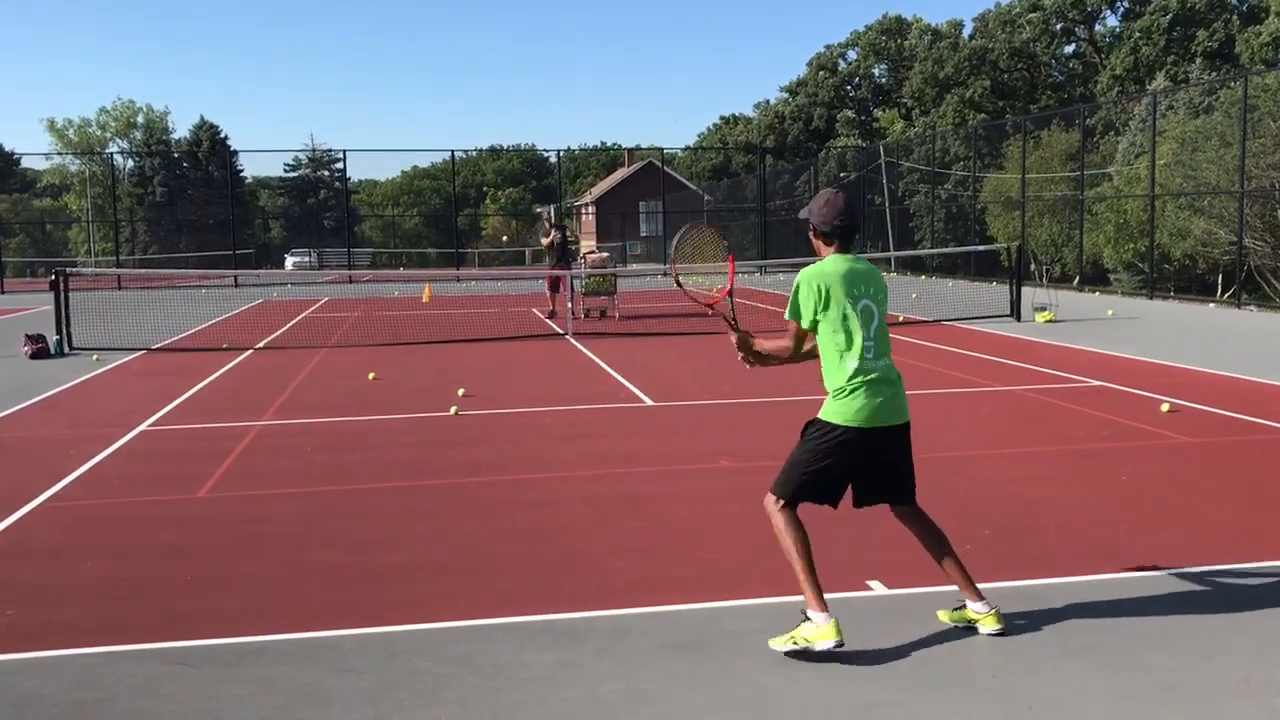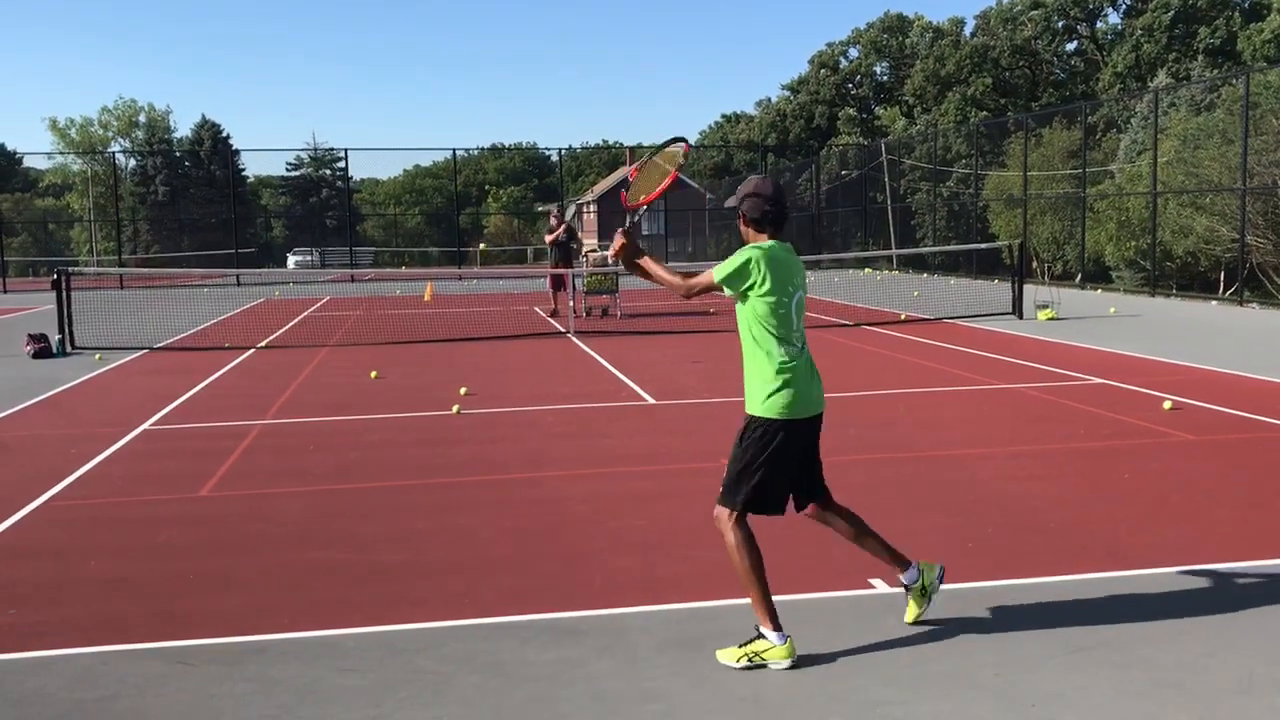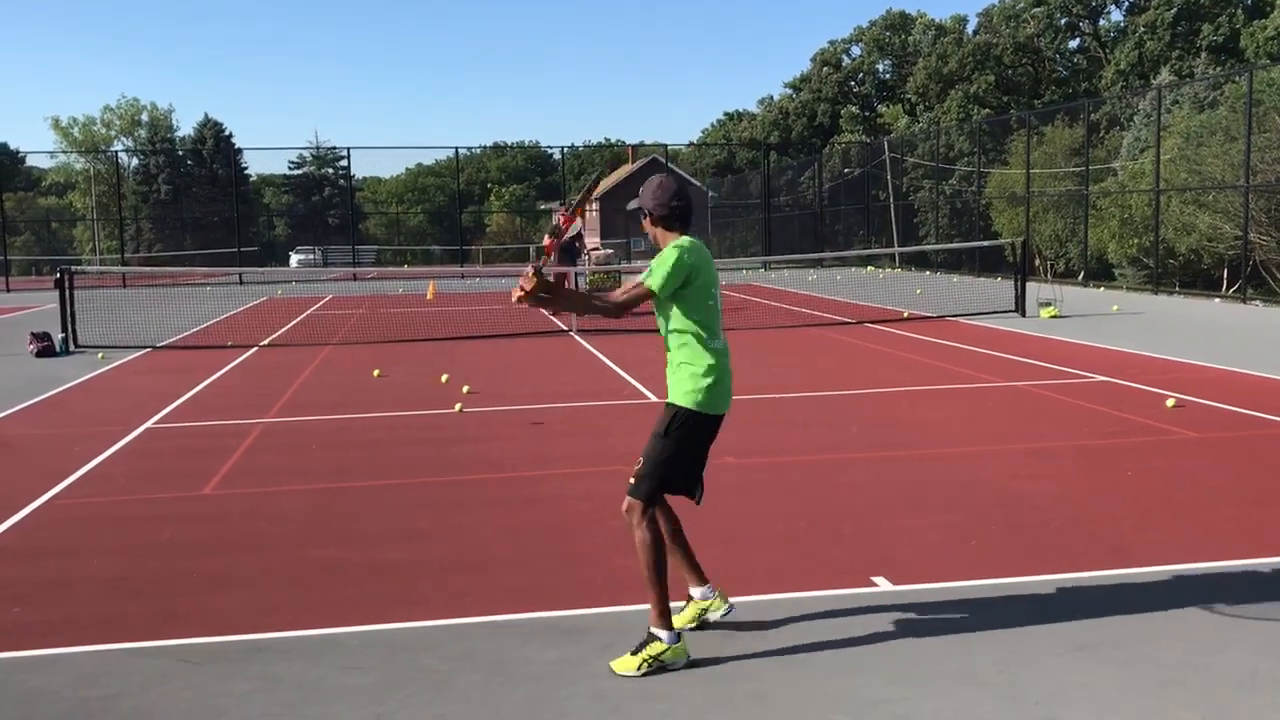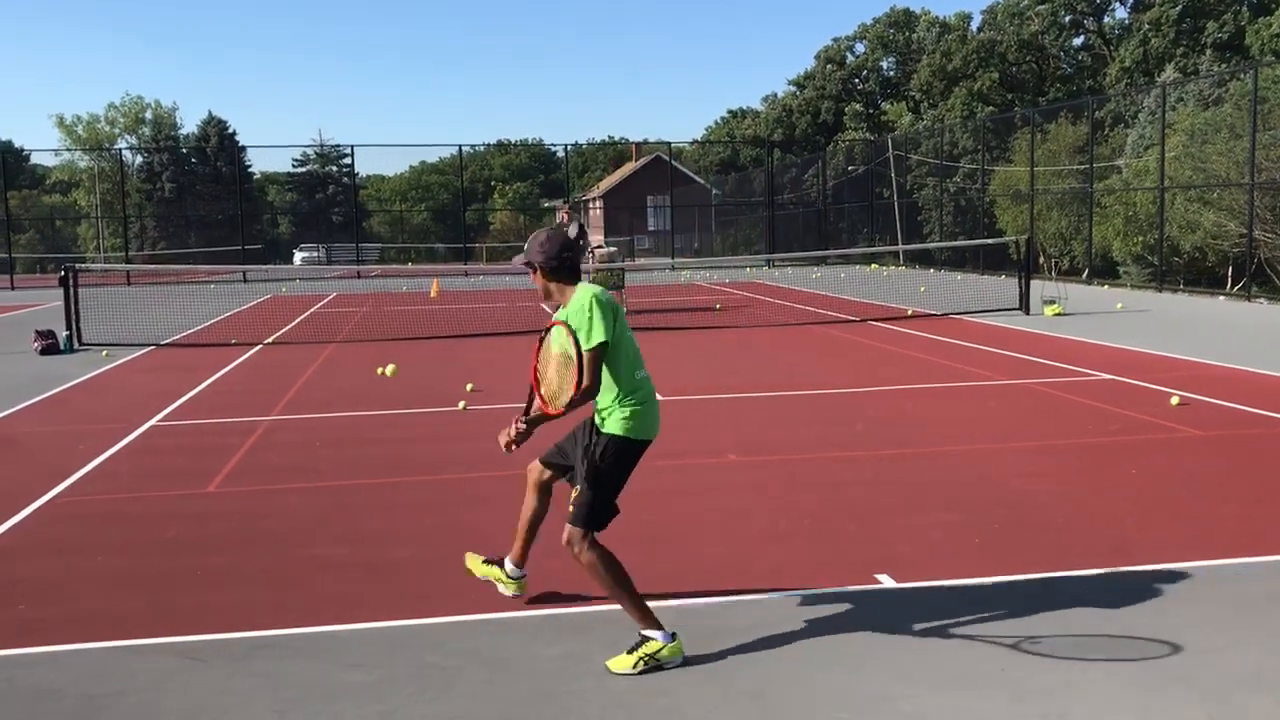
dt=0.3s
person 1, frame 1
left shoulder: (813, 277)
right shoulder: (873, 276)
left elbow: (792, 345)
left wrist: (750, 346)
right wrist: (766, 356)
left hip: (846, 415)
right hip: (892, 411)
left knee: (778, 503)
right knee: (907, 508)
left ankle: (819, 620)
right ankle: (978, 605)
person 1, frame 2
left shoulder: (754, 259)
right shoulder: (775, 258)
left elbow: (686, 289)
right elbow: (703, 284)
left wrist: (638, 260)
right wrist: (644, 263)
left hip: (775, 410)
right hip: (805, 403)
left knee: (728, 515)
right knee: (816, 505)
left ankle: (772, 638)
right ankle: (912, 574)
person 1, frame 3
left shoulder: (681, 253)
right shoulder: (689, 253)
left elbow: (619, 307)
right elbow: (619, 299)
left wrist: (550, 295)
right wrist: (553, 295)
left hip: (695, 397)
right hip: (703, 395)
left knee: (637, 506)
right knee: (650, 493)
left ankle: (665, 634)
right ankle: (704, 594)
person 1, frame 4
left shoulder: (593, 301)
right shoulder: (563, 313)
left elbow: (590, 385)
left wrist: (532, 422)
right wrist: (526, 425)
left hip: (623, 426)
right hip: (605, 420)
left knee: (579, 538)
right knee: (539, 473)
left ankle: (660, 637)
right ankle: (512, 571)
